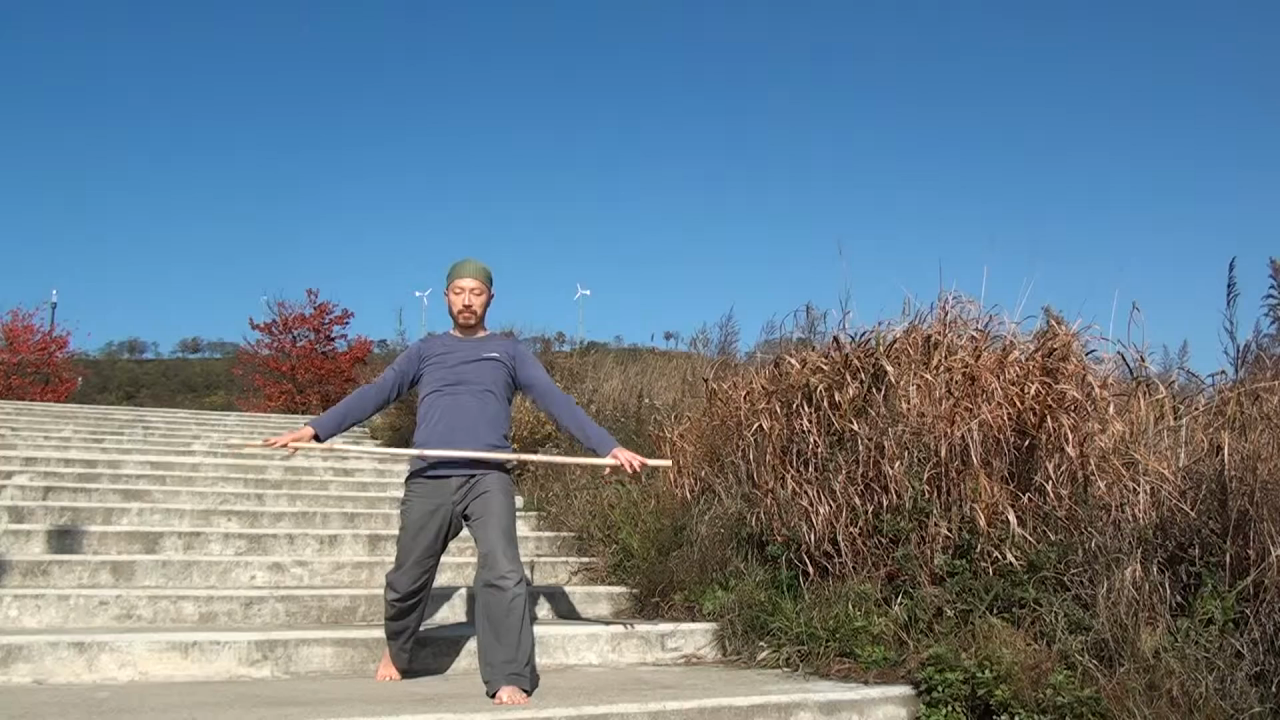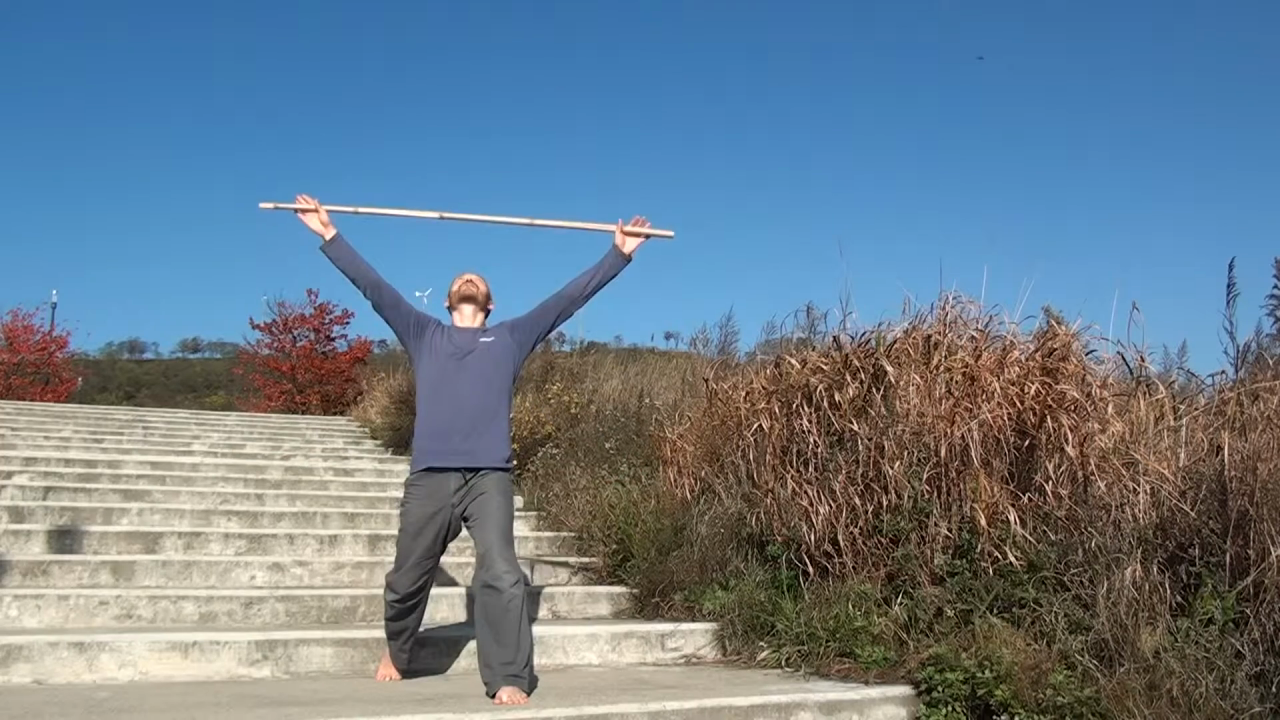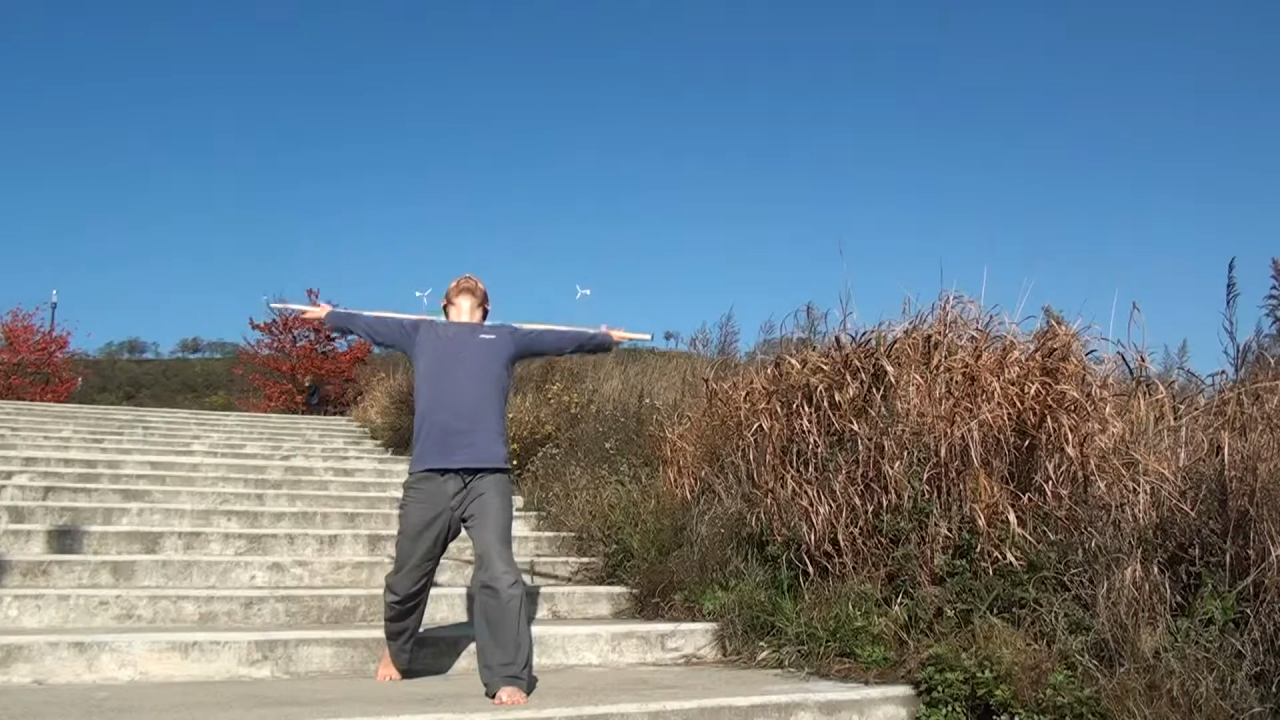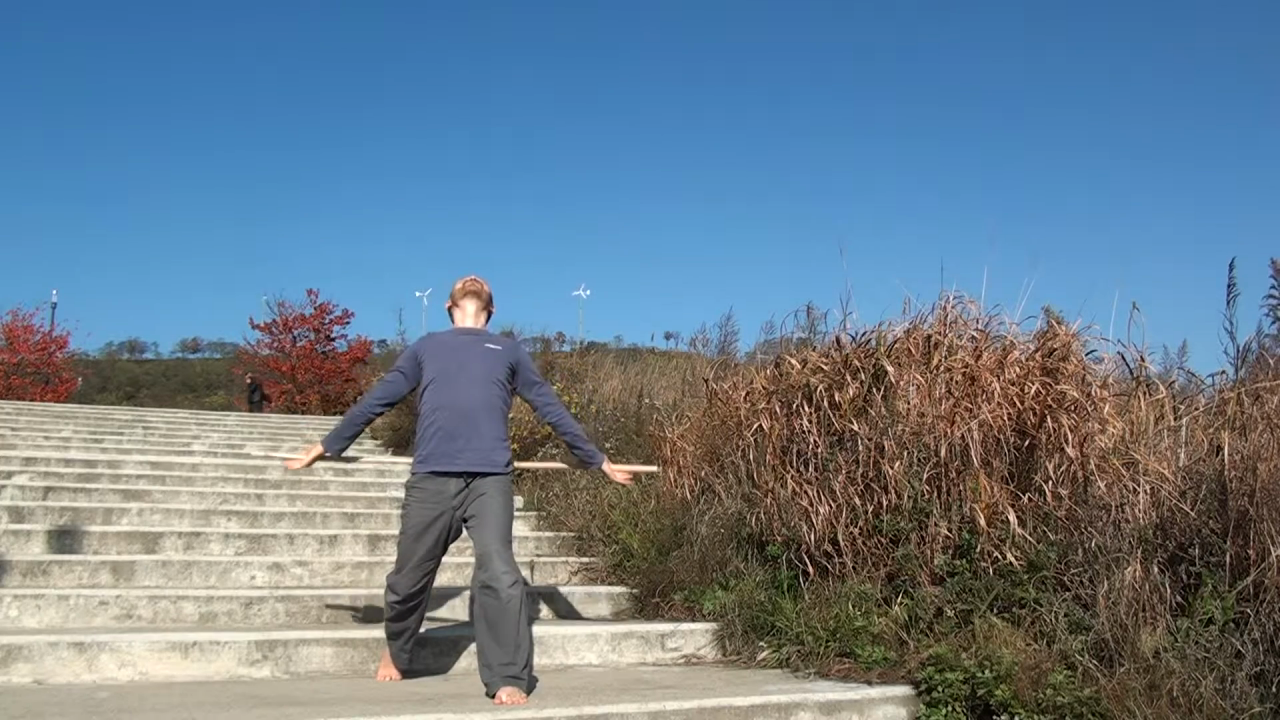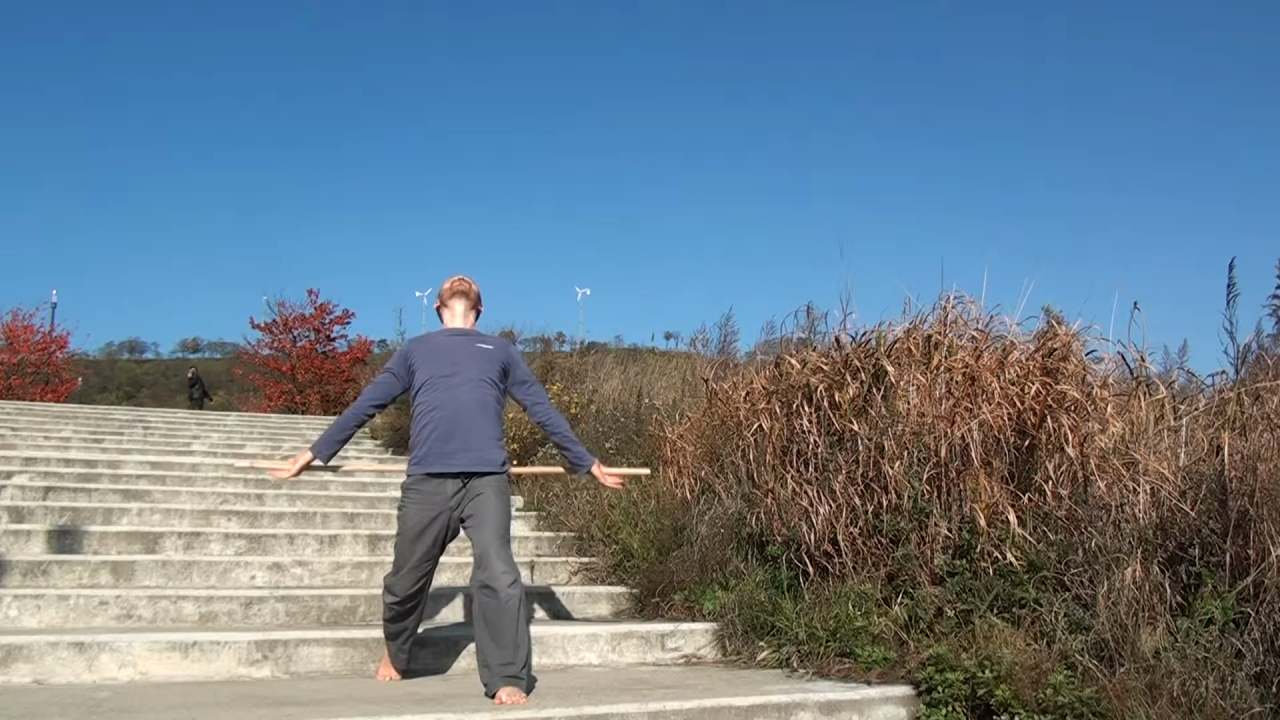
dt=1s
person 1, frame 1
left shoulder: (510, 351)
right shoulder: (425, 349)
left elbow: (554, 398)
right elbow: (377, 392)
left wrist: (608, 446)
right wrist: (314, 428)
left hip: (490, 479)
right hip: (428, 479)
left knee: (503, 575)
right knee: (407, 578)
left ankle: (509, 679)
right ankle: (396, 652)
person 1, frame 2
left shoulder: (511, 338)
right shoulder: (423, 335)
left elbow: (571, 297)
right elbow: (373, 286)
left wrist: (619, 253)
right wrist: (329, 234)
left hip: (489, 477)
right hip: (429, 477)
left knee: (501, 576)
right knee: (407, 578)
left ankle: (510, 679)
right ankle: (396, 654)
person 1, frame 3
left shoulder: (505, 338)
right shoulder: (422, 334)
left elbow: (561, 340)
right elbow: (368, 324)
left wrist: (603, 338)
right wrist: (330, 315)
left hip: (488, 476)
right hip: (429, 475)
left knee: (499, 576)
right knee: (407, 577)
left ankle: (509, 680)
right ankle: (396, 653)
person 1, frame 4
left shoulder: (509, 351)
right shoulder: (426, 347)
left elbow: (552, 409)
right elbow: (376, 400)
left wrist: (597, 460)
right wrist: (328, 446)
left hip: (490, 478)
right hip: (430, 478)
left knee: (499, 575)
right knee: (408, 576)
left ankle: (509, 680)
right ankle: (396, 653)
person 1, frame 5
left shoulder: (500, 350)
right shoulder: (416, 349)
left elbow: (542, 408)
right elbow: (366, 403)
left wrist: (586, 462)
right wrist: (314, 453)
left hip: (486, 478)
right hip: (426, 479)
left knee: (498, 575)
right knee: (406, 578)
left ankle: (508, 680)
right ankle: (395, 654)
